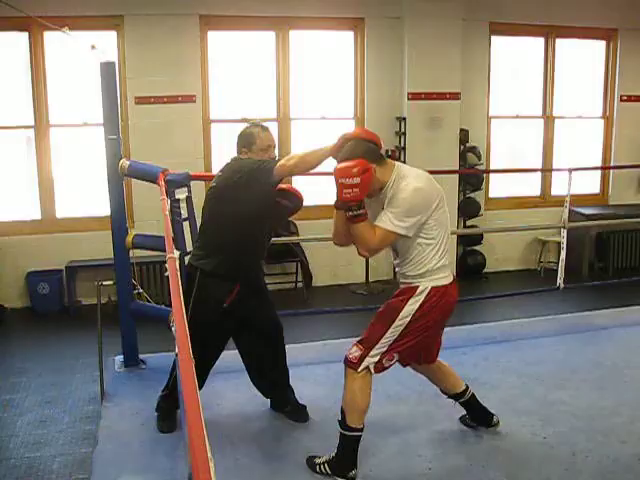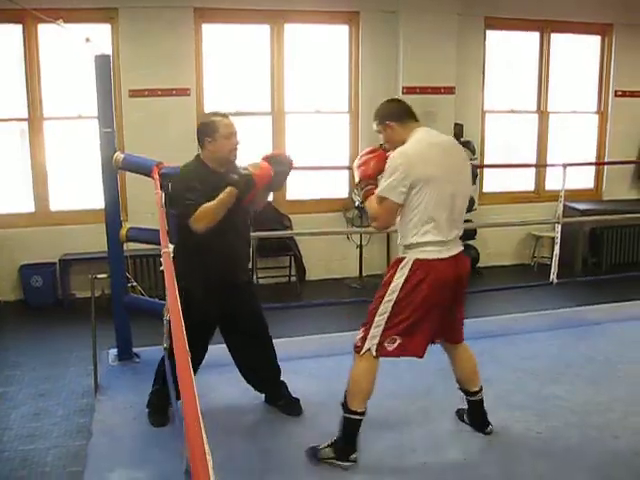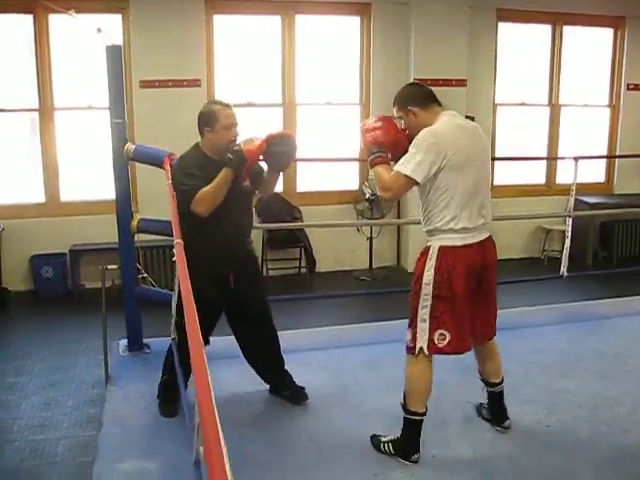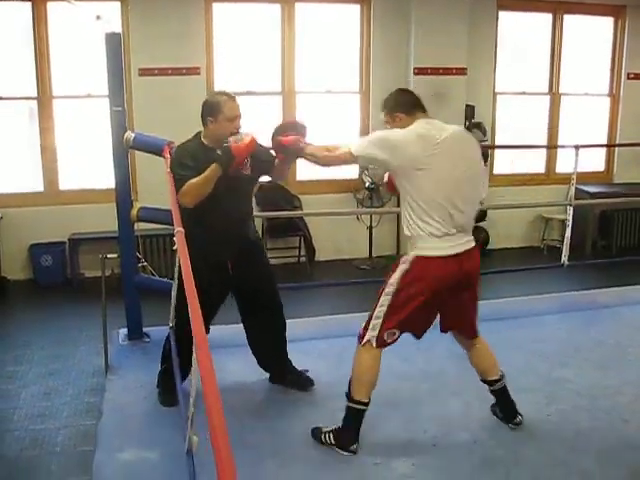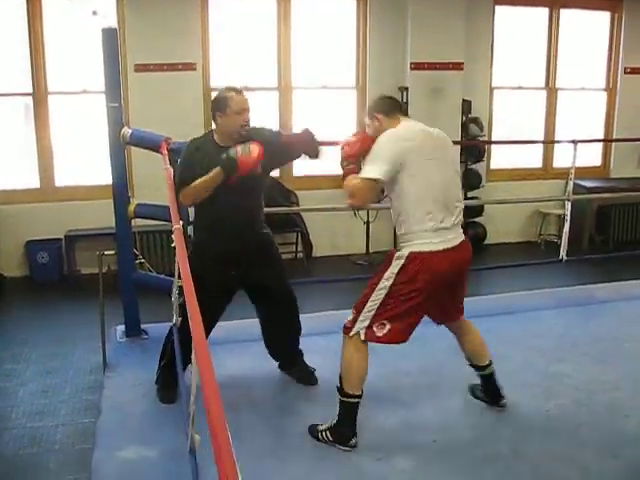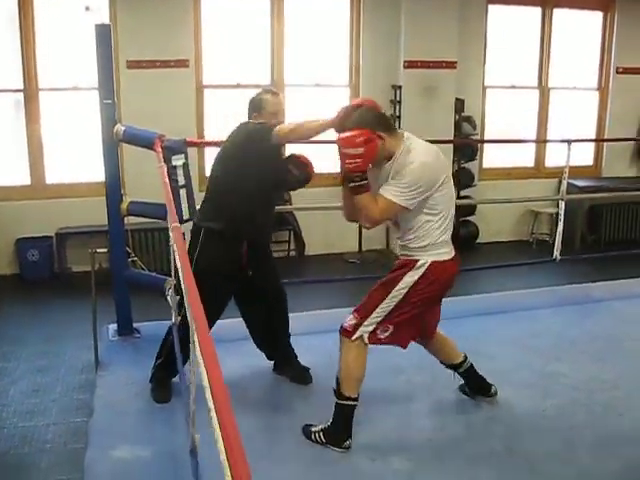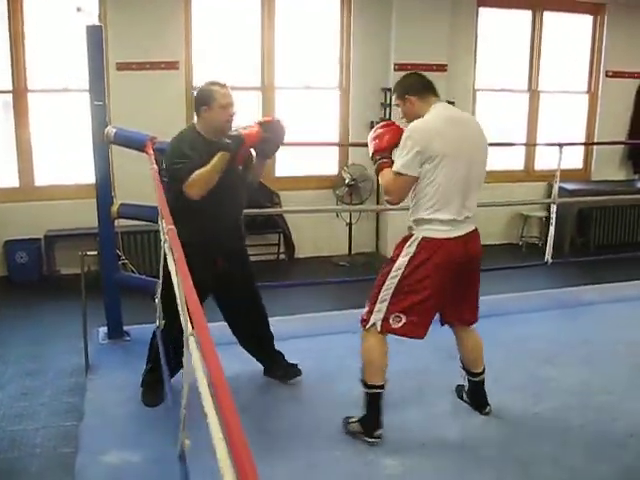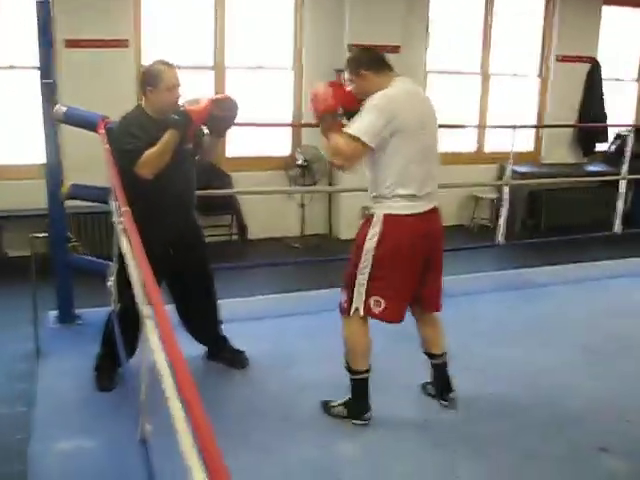
dt=0.4s
person 1, frame 1
left shoulder: (412, 190)
right shoulder: (385, 186)
left elbow: (369, 245)
right elbow: (342, 239)
left wrist: (351, 203)
right wrist: (348, 204)
left hip: (428, 292)
right hip: (427, 287)
left knee: (358, 362)
right knee: (422, 359)
right ankle: (480, 413)
person 1, frame 2
left shoulder: (404, 157)
right shoulder: (455, 149)
left elbow: (380, 218)
left wrist: (368, 185)
left hip: (421, 266)
right hip: (455, 259)
left knee: (367, 346)
right knee: (453, 341)
left ankle: (344, 446)
right ankle: (478, 415)
person 1, frame 3
left shoulder: (432, 137)
right shoulder: (473, 131)
left elbow: (389, 188)
left wrist: (376, 151)
right wrist: (401, 150)
left hip: (447, 254)
right hip: (481, 247)
left knee: (419, 348)
right knee: (482, 335)
left ankle: (409, 442)
right ankle: (497, 410)
person 1, frame 4
left shoulder: (400, 141)
right shoulder: (467, 140)
left elbow: (333, 156)
left wrist: (298, 146)
left hip: (426, 262)
right hip: (466, 256)
left knee: (370, 338)
right knee: (468, 335)
left ankle: (347, 433)
right ankle: (507, 408)
person 1, frame 5
left shoulder: (392, 141)
right shoulder: (442, 140)
left elbow: (357, 195)
left wrist: (351, 165)
left hip: (422, 258)
right hip: (457, 249)
left knee: (356, 332)
right knee: (454, 318)
left ankle: (344, 429)
right ankle: (492, 389)
person 1, frame 6
left shoulder: (419, 163)
right shoulder: (401, 154)
left elbow: (374, 217)
right elbow: (353, 214)
left wrist: (353, 175)
right wrist: (359, 175)
left hip: (427, 266)
right hip: (437, 261)
left knee: (355, 333)
right knee: (423, 331)
left ankle: (339, 430)
right ankle: (478, 383)
person 1, frame 7
left shoulder: (420, 130)
right shoulder: (474, 127)
left elbow: (393, 193)
left wrist: (380, 156)
left hip: (429, 244)
right hip: (467, 239)
left knee: (376, 325)
right knee: (462, 321)
left ankle: (372, 419)
right ankle: (477, 394)
person 1, frame 8
left shoulder: (383, 104)
right shoulder: (416, 98)
left elbow: (344, 154)
left wrist: (327, 121)
right wrist: (337, 120)
left hip: (395, 222)
right hip: (427, 218)
left knee: (355, 311)
right knee: (424, 307)
left ankle: (358, 403)
right ankle: (442, 385)
person 2, frame 1
left shoulder: (258, 182)
right shoulder: (239, 171)
right elbow: (290, 165)
left wrist: (281, 210)
right wrist: (335, 148)
left hip: (245, 277)
right hip: (213, 278)
left knee: (268, 336)
right knee: (200, 347)
left ankle: (282, 398)
right ankle: (168, 405)
person 2, frame 2
left shoulder: (232, 170)
right shoulder: (188, 177)
left elbow: (250, 207)
right elbow: (199, 222)
left wrist: (266, 185)
right wrist: (234, 188)
left hip: (235, 274)
right hip: (198, 279)
left knee: (255, 335)
right knee: (187, 345)
left ankle: (275, 392)
right ankle: (159, 400)
person 2, frame 3
left shoulder: (237, 155)
right shoulder: (188, 165)
left elbow: (264, 189)
right elbow: (202, 206)
left wrist: (275, 166)
right wrist: (231, 168)
left hip: (240, 259)
right hip: (202, 266)
left knee: (258, 323)
right knee: (191, 332)
left ankle: (280, 381)
right ankle: (169, 391)
person 2, frame 4
left shoulder: (245, 145)
right shoulder: (187, 154)
left elbow: (277, 171)
right elbow: (187, 198)
right wrist: (220, 163)
left hip: (245, 247)
right hip: (205, 254)
left knee: (267, 308)
right knee: (190, 319)
left ankle: (281, 369)
right ankle: (168, 379)
person 2, frame 5
left shoulder: (256, 138)
right shoulder: (198, 150)
left elbow: (292, 144)
right elbow: (186, 197)
left wrist: (305, 142)
right wrist: (223, 169)
left hip: (255, 243)
right hip: (213, 249)
left knee: (281, 304)
right knee: (196, 317)
left ankle: (291, 360)
right ankle: (168, 375)
person 2, frame 6
left shoulder: (269, 149)
right shoulder: (250, 133)
right elbow: (288, 132)
left wrist: (292, 179)
right wrist: (335, 121)
left hip: (252, 243)
right hip: (216, 241)
left knee: (270, 303)
left ankle: (284, 360)
right ankle: (163, 373)
person 2, frame 7
left shoulder: (229, 137)
right shoulder: (182, 145)
left elbow: (250, 178)
right elbow: (194, 189)
left wrist: (262, 153)
right wrist: (226, 152)
left hip: (229, 244)
right hip: (191, 248)
left knee: (248, 305)
right knee: (177, 316)
left ankle: (272, 360)
right ankle: (154, 378)
person 2, frame 8
left shoulder: (178, 115)
right shoulder: (129, 126)
right elbow: (146, 169)
left wrist: (216, 127)
right wrist: (176, 129)
left hip: (183, 224)
right hip: (145, 231)
left knee: (199, 287)
right knee: (132, 300)
left ankle: (217, 346)
right ankle: (108, 363)
